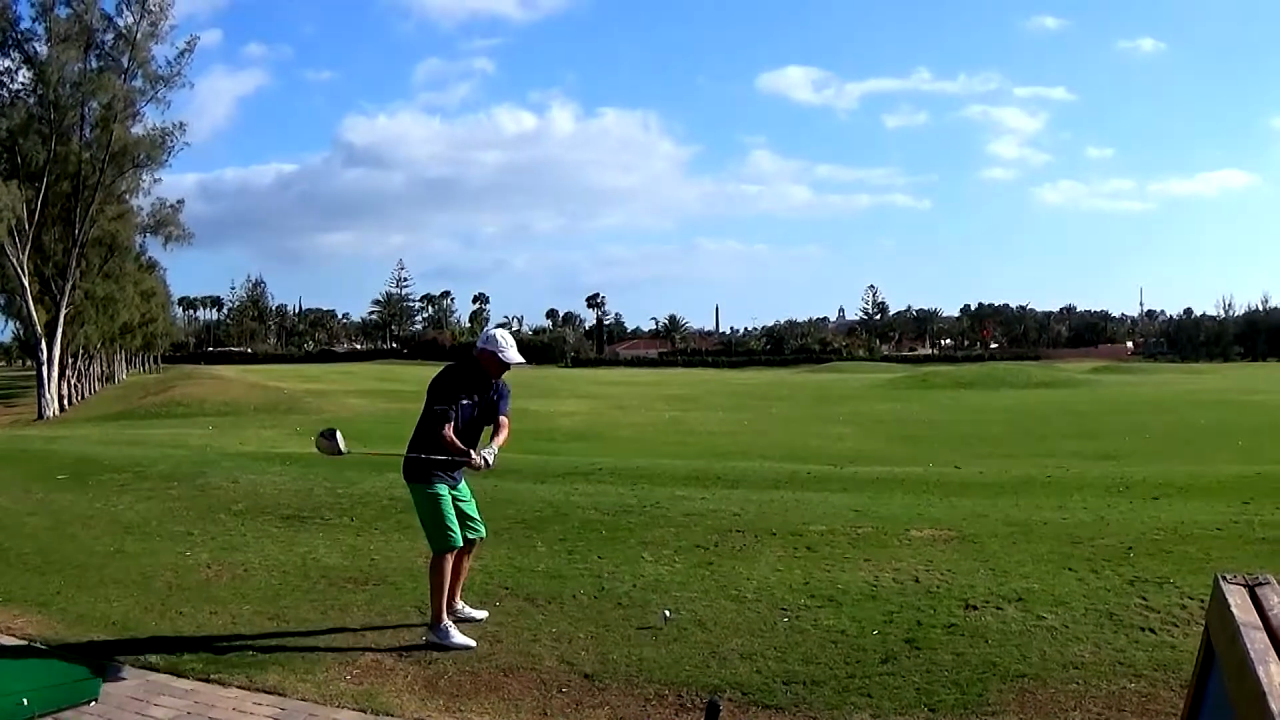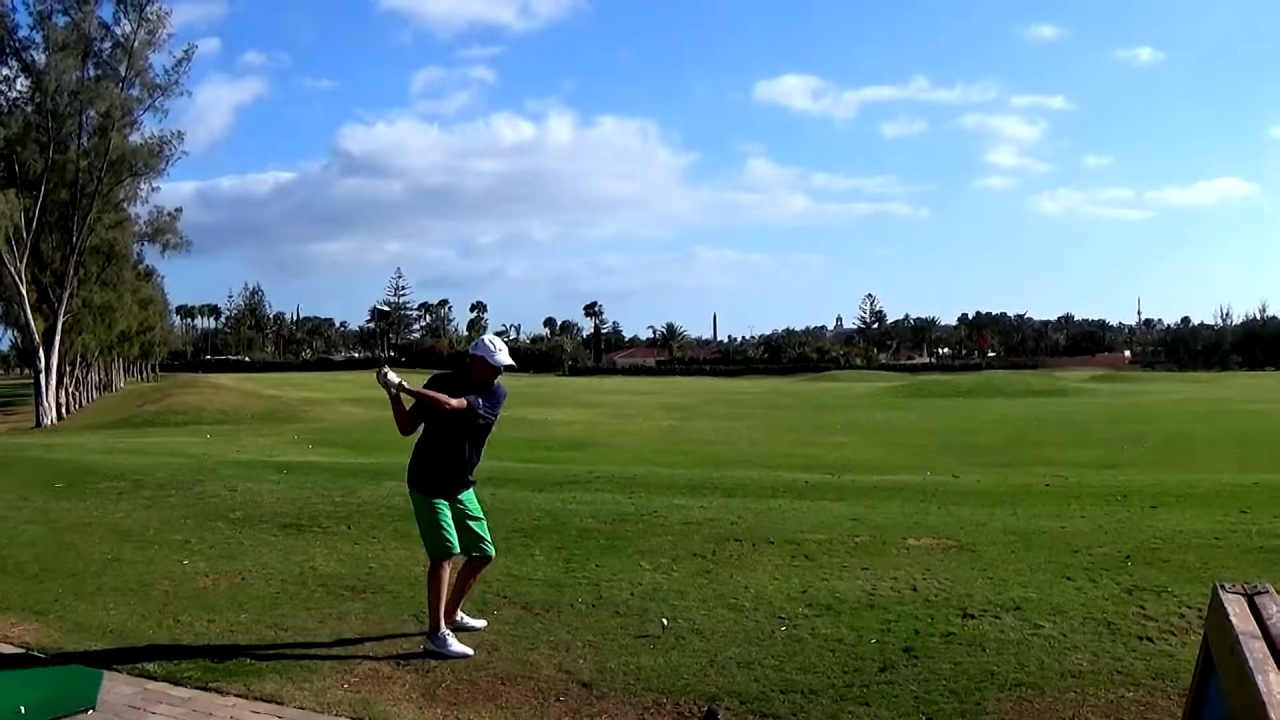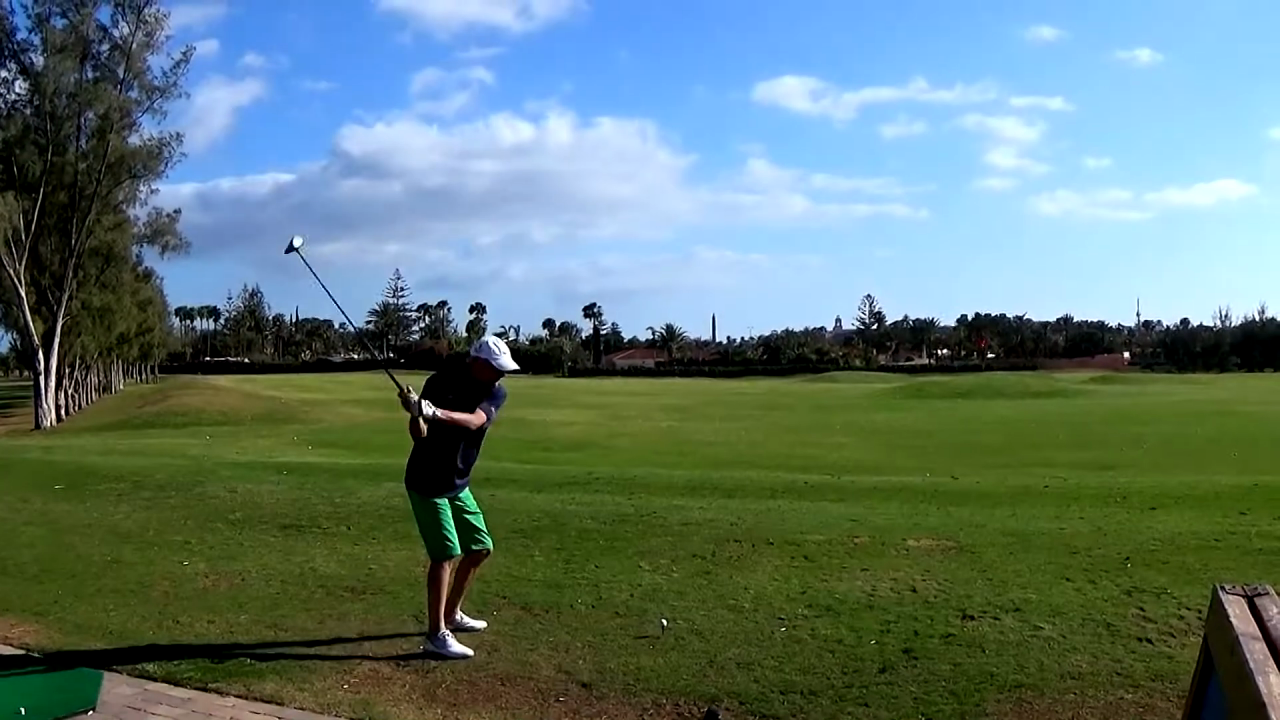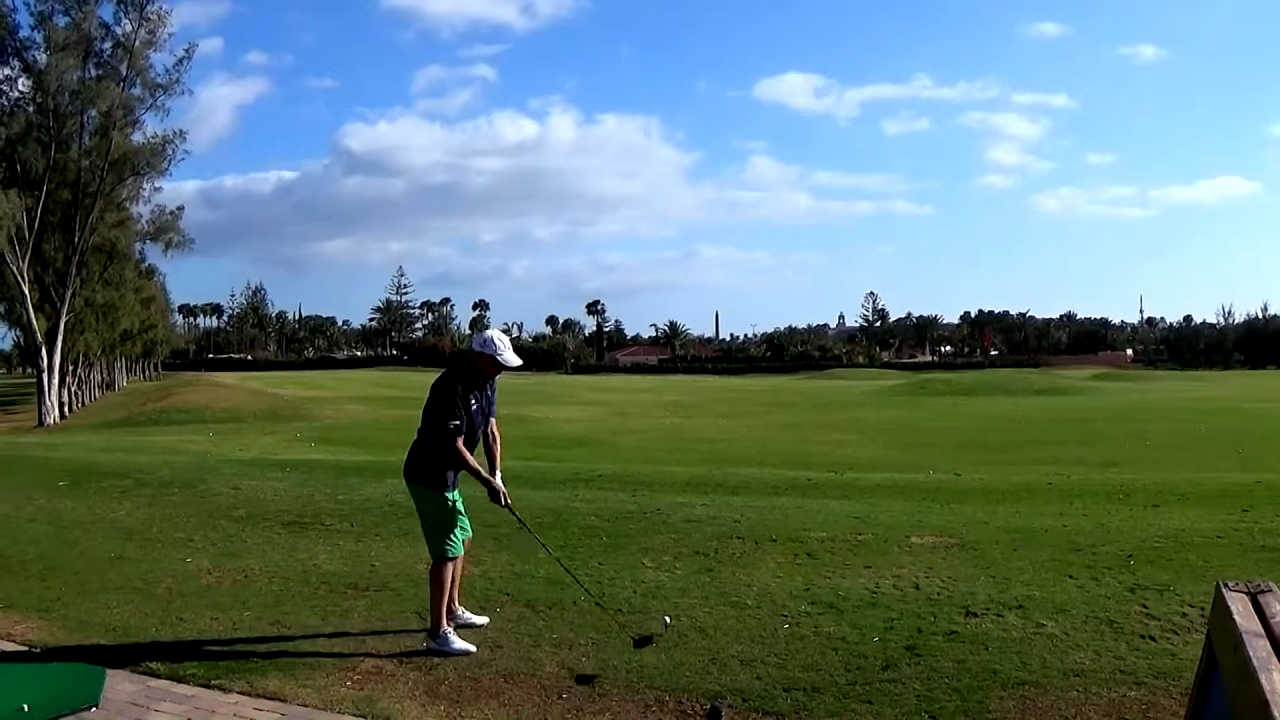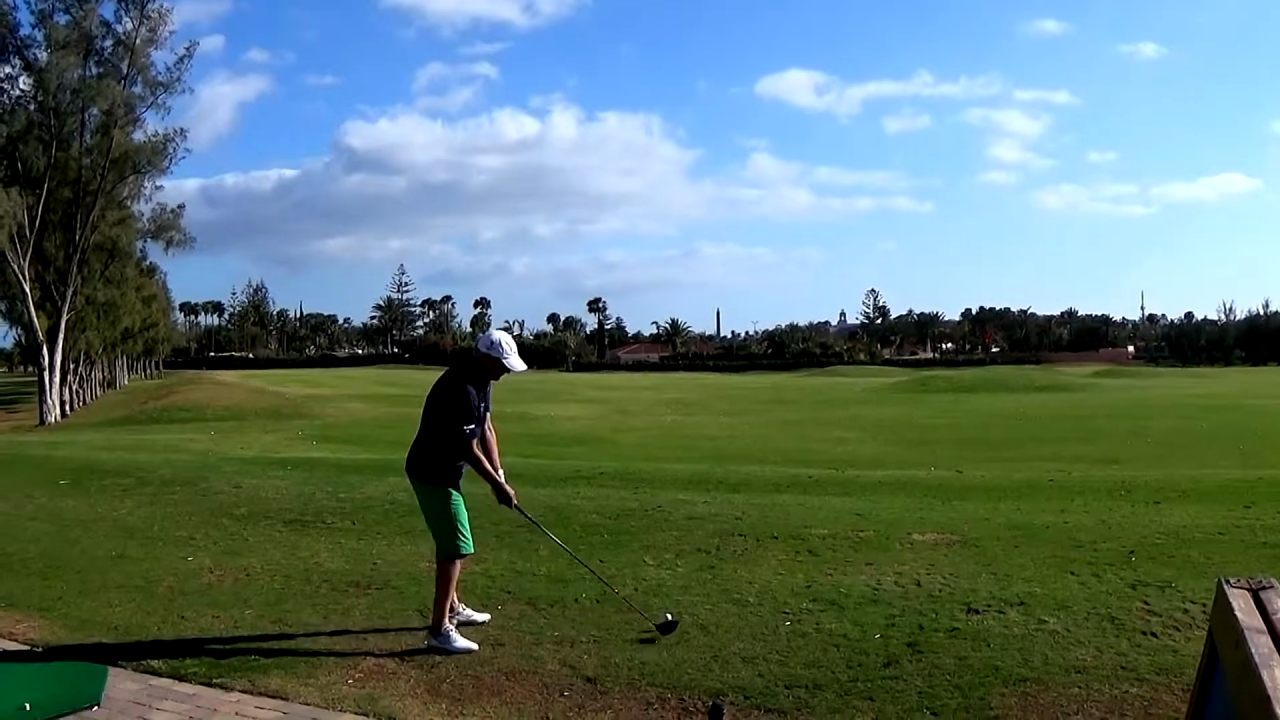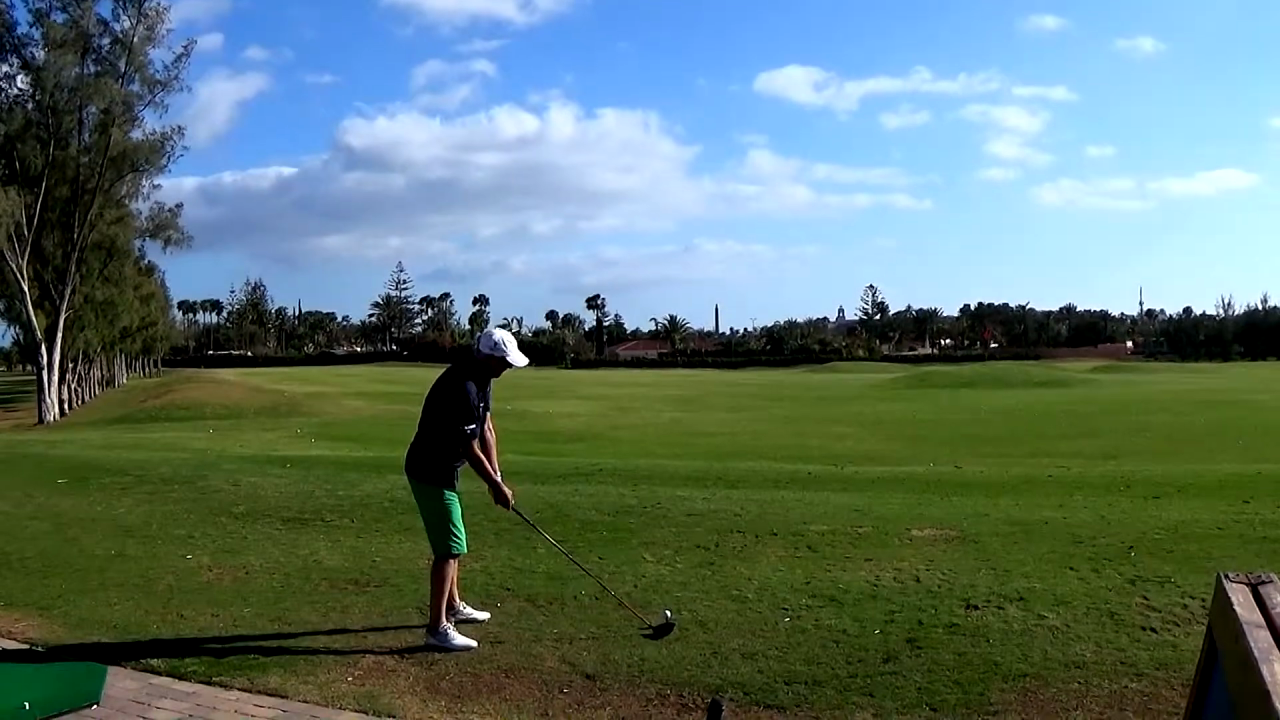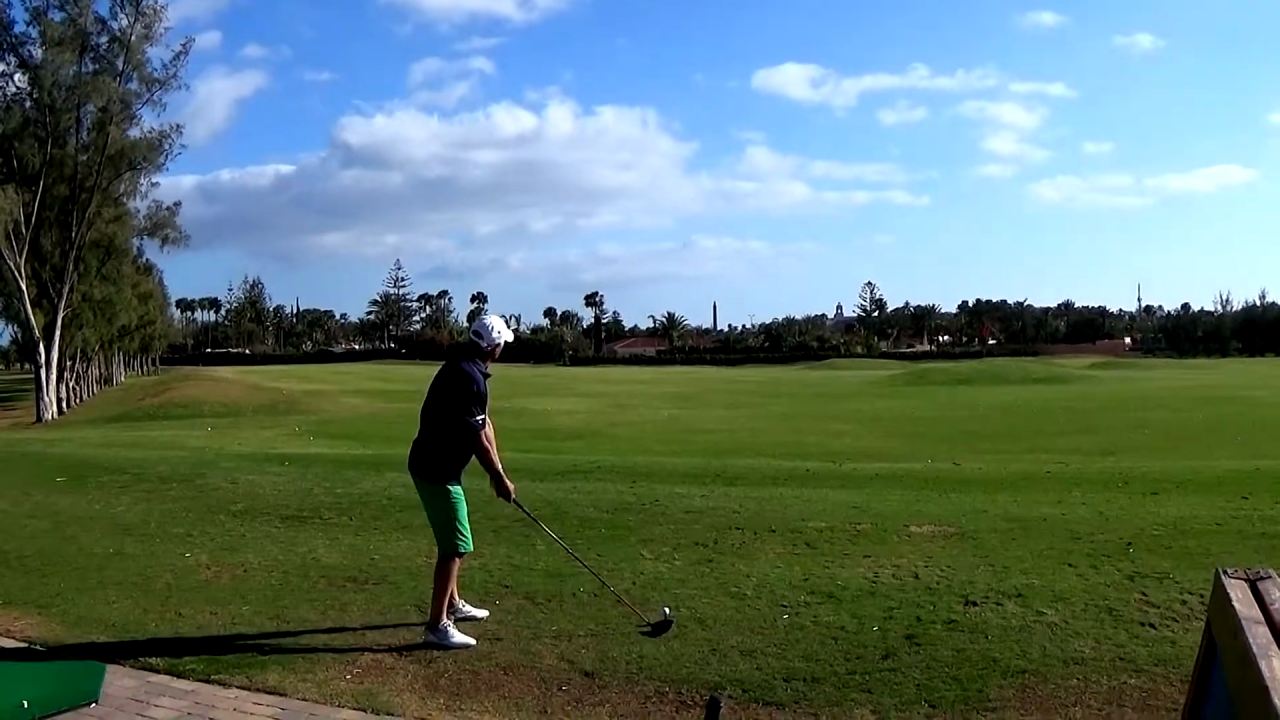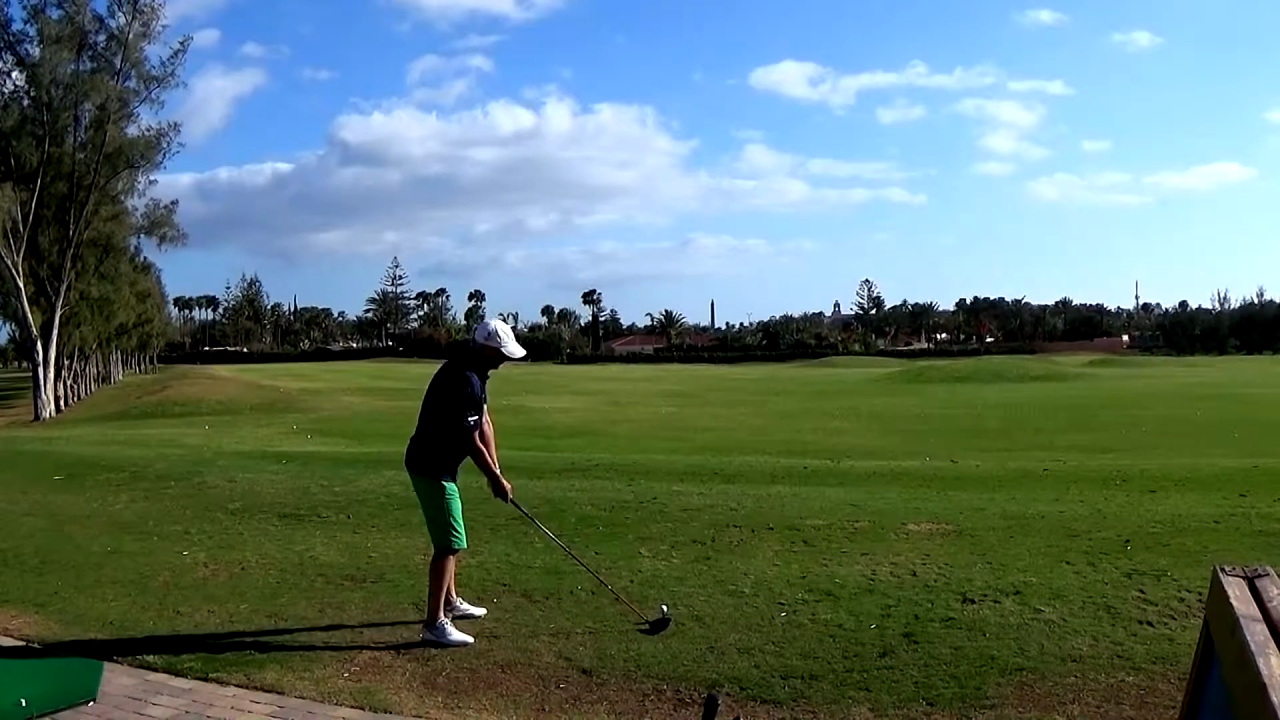
dt=0.3s
person 1, frame 1
left shoulder: (499, 388)
right shoulder: (450, 379)
left elbow: (502, 426)
right elbow: (444, 434)
left wrist: (491, 450)
right wrist: (465, 454)
left hip: (454, 472)
right hip: (425, 471)
left knee: (471, 536)
right knee: (448, 543)
left ankle: (453, 604)
right ankle: (439, 624)
person 1, frame 2
left shoulder: (496, 394)
right shoulder: (440, 382)
left elbow: (452, 405)
right elbow: (408, 428)
left wrist: (403, 386)
right wrist: (395, 394)
left hip: (462, 485)
right hip: (427, 483)
left knee: (483, 553)
right knee: (446, 552)
left ankle: (452, 614)
right ankle: (437, 632)
person 1, frame 3
left shoulder: (497, 393)
right shoulder: (440, 384)
left elbow: (473, 421)
right elbow: (419, 436)
left wrist: (435, 413)
right wrist: (416, 414)
left hip: (458, 484)
right hip: (428, 483)
left knee: (479, 548)
right knee: (446, 553)
left ankle: (452, 614)
right ankle: (437, 634)
person 1, frame 4
left shoulder: (487, 384)
right shoulder: (452, 387)
left elbow: (491, 430)
right elbow: (454, 447)
left wrist: (496, 475)
right wrist: (488, 481)
left hip: (447, 475)
right hip: (429, 476)
left knee: (460, 540)
right knee: (447, 550)
left ankle: (452, 610)
right ankle: (438, 632)
person 1, frame 5
left shoulder: (480, 380)
right shoulder: (461, 389)
left elbow: (486, 430)
right elbow: (470, 451)
left wrist: (500, 476)
right wrist: (499, 485)
left hip: (441, 470)
right hip: (433, 472)
left knee: (451, 544)
right knee: (456, 548)
left ankle: (453, 608)
right ankle: (440, 629)
person 1, frame 6
left shoulder: (479, 379)
right shoulder: (461, 389)
left elbow: (486, 430)
right elbow: (471, 450)
left wrist: (497, 478)
right wrist: (497, 486)
left hip: (441, 468)
right hip: (431, 472)
left knee: (452, 543)
right knee: (450, 548)
left ankle: (452, 606)
right ankle: (437, 628)
person 1, frame 7
left shoulder: (464, 367)
right shoulder: (470, 378)
left elbow: (485, 424)
right elbow: (478, 440)
left wrist: (498, 471)
right wrist: (501, 479)
left hip: (437, 466)
right hip: (437, 470)
left knee: (452, 540)
right knee: (455, 545)
left ankle: (452, 604)
right ankle: (437, 625)
person 1, frame 8
left shoulder: (471, 370)
right shoulder: (465, 380)
left elbow: (484, 422)
right elbow: (473, 442)
left wrist: (496, 472)
right wrist: (497, 479)
left hip: (438, 463)
right hip: (432, 467)
left knee: (450, 537)
right knee: (449, 543)
left ankle: (450, 602)
right ankle: (435, 623)
